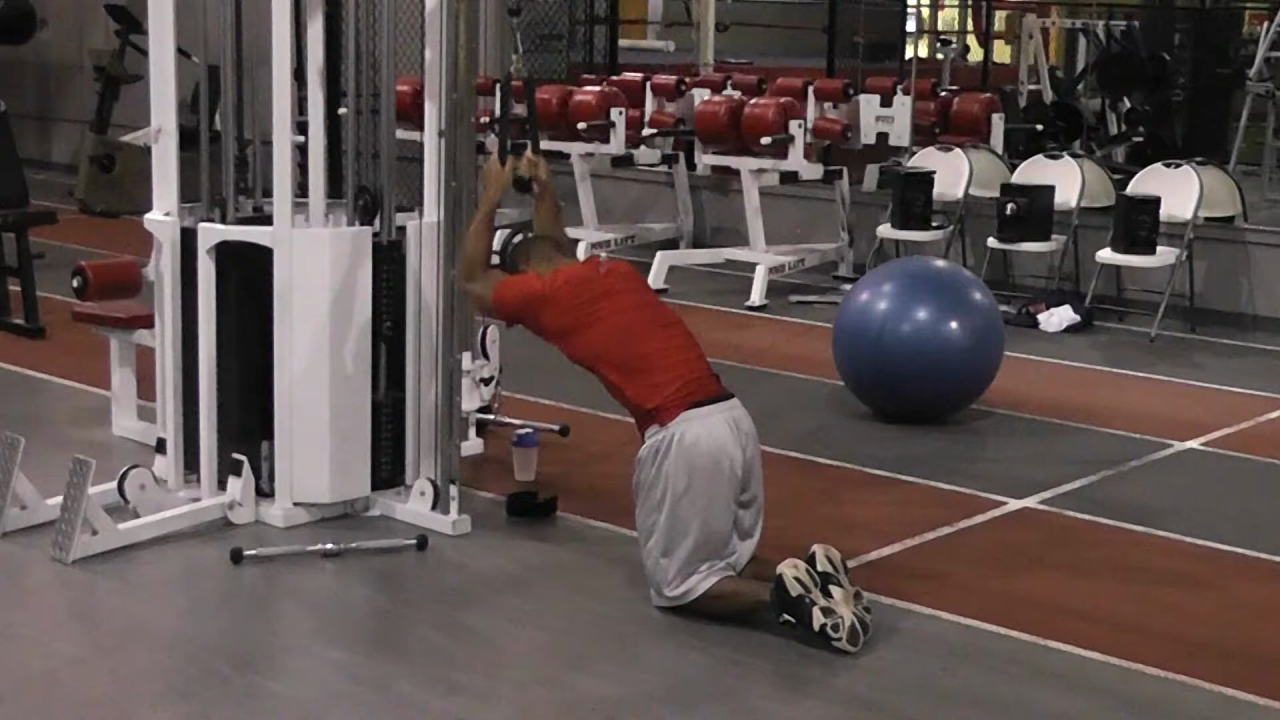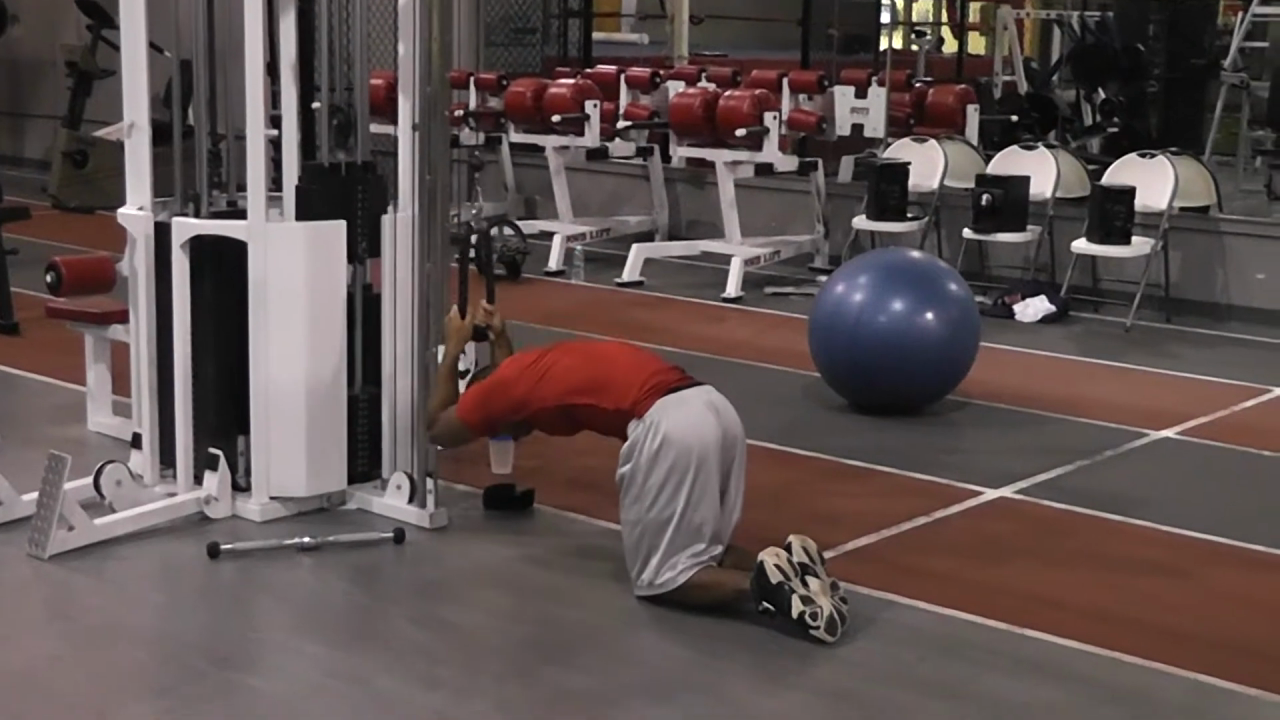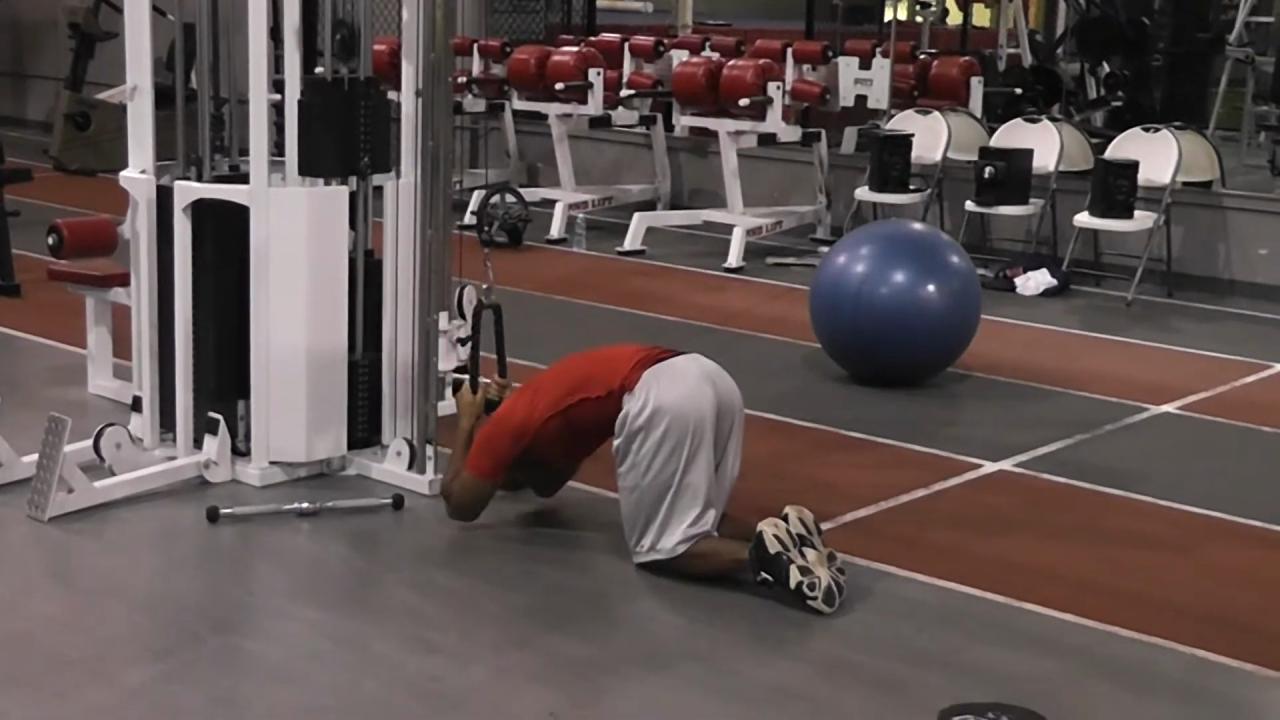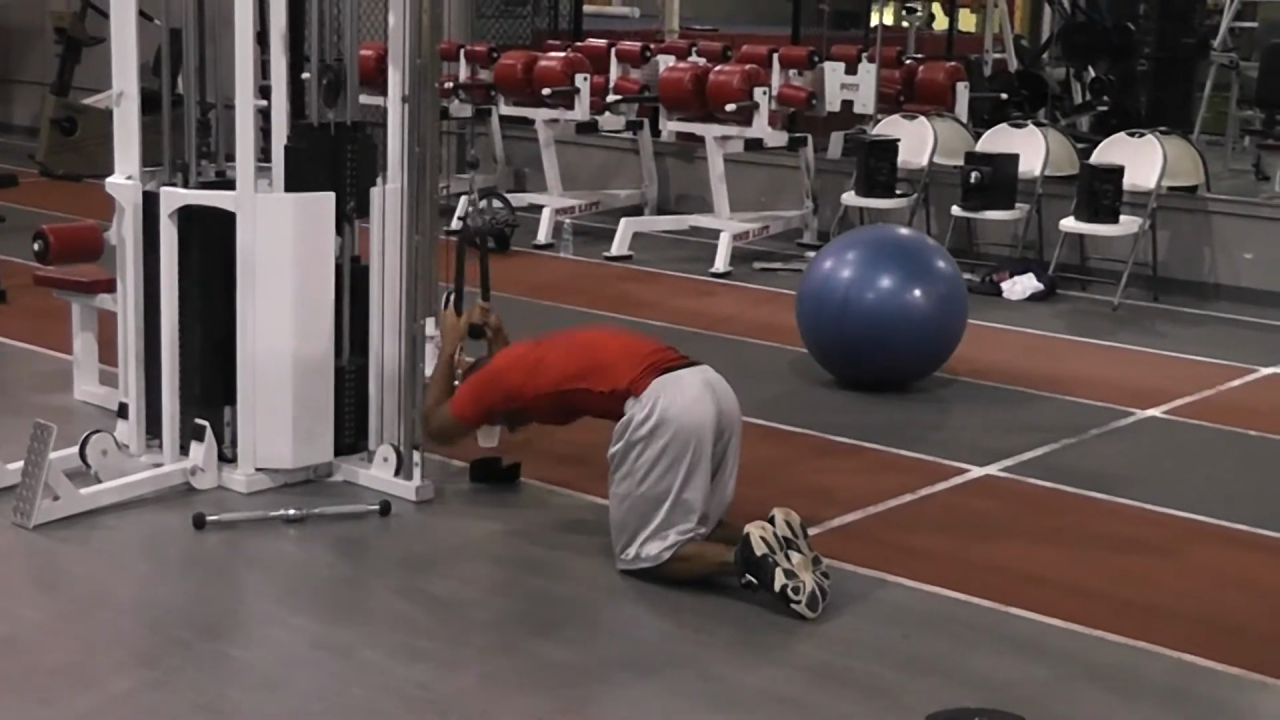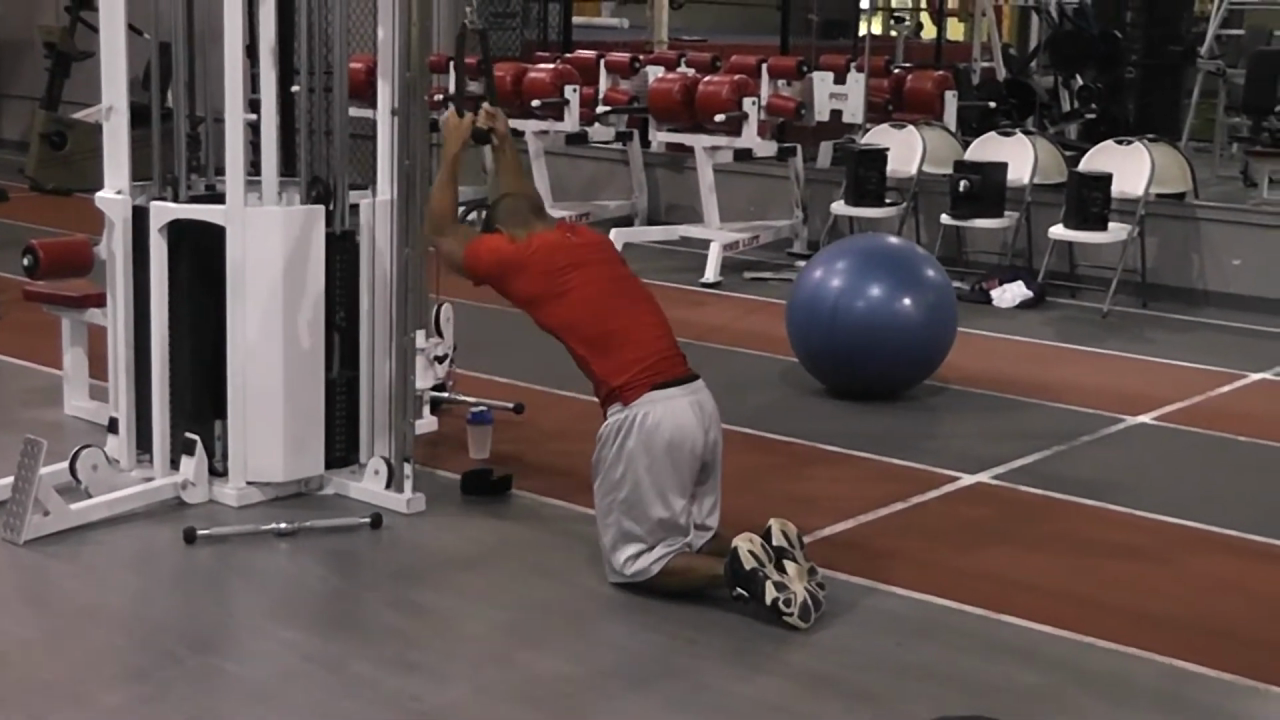
dt=1s
person 1, frame 1
left shoulder: (544, 294)
right shoulder: (616, 271)
left elbow: (473, 279)
left wrist: (490, 199)
right wrist: (544, 193)
left hip: (681, 438)
right hip: (733, 419)
left knee: (676, 588)
right knee: (726, 562)
left ankle: (781, 594)
right ankle: (807, 571)
person 1, frame 2
left shoulder: (503, 386)
right shoulder: (542, 363)
left elbow: (439, 431)
left wrist: (453, 349)
right wrist: (500, 340)
left hip: (668, 427)
right hip: (714, 407)
left knee: (659, 579)
right knee: (698, 553)
left ankle: (762, 583)
right ankle: (786, 560)
person 1, frame 3
left shoulder: (505, 426)
right shoulder: (542, 404)
left elbow: (458, 504)
right elbow: (549, 483)
left wrist: (466, 423)
left hip: (661, 399)
right hip: (709, 377)
left knee: (659, 549)
right knee: (695, 521)
left ankle: (760, 554)
right ankle: (781, 530)
person 1, frame 4
left shoulder: (498, 374)
right shoulder: (539, 350)
left elbow: (435, 426)
left wrist: (449, 348)
right wrist: (496, 338)
left hip: (663, 406)
right hip: (711, 389)
left knee: (641, 553)
right knee: (688, 525)
left ankle: (747, 554)
right ankle: (769, 533)
person 1, frame 5
left shoulder: (519, 258)
right shoulder: (586, 237)
left elbow: (441, 235)
right elbow: (528, 211)
left wrist: (452, 152)
right wrist: (504, 146)
left hip: (644, 417)
right hip: (696, 401)
left knee: (632, 562)
right knee: (689, 539)
left ankle: (737, 569)
right ankle: (764, 547)
